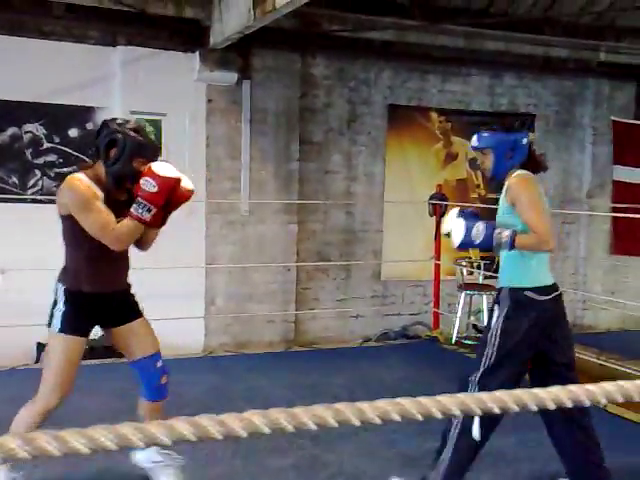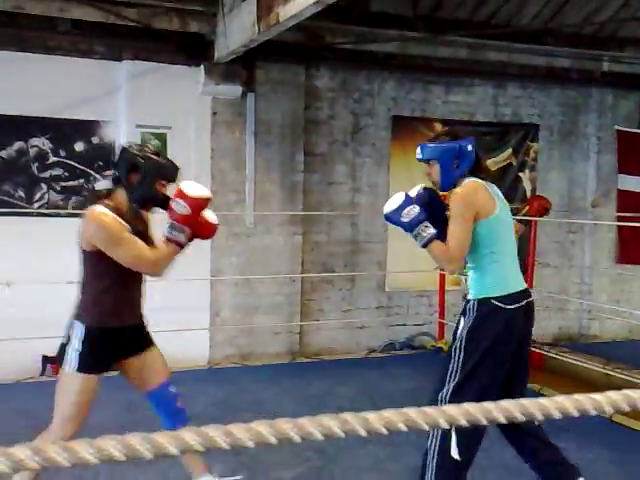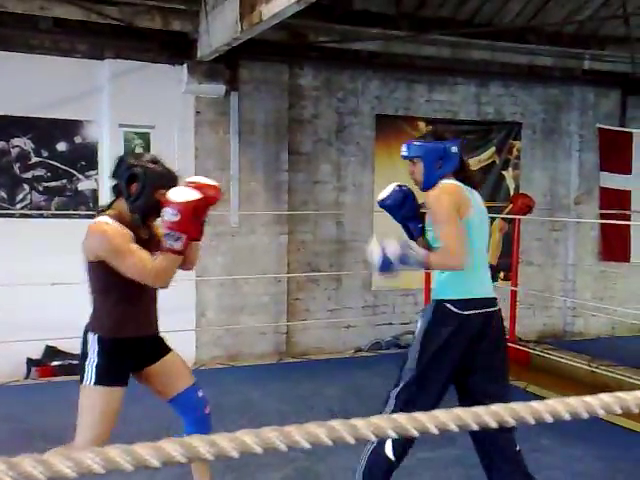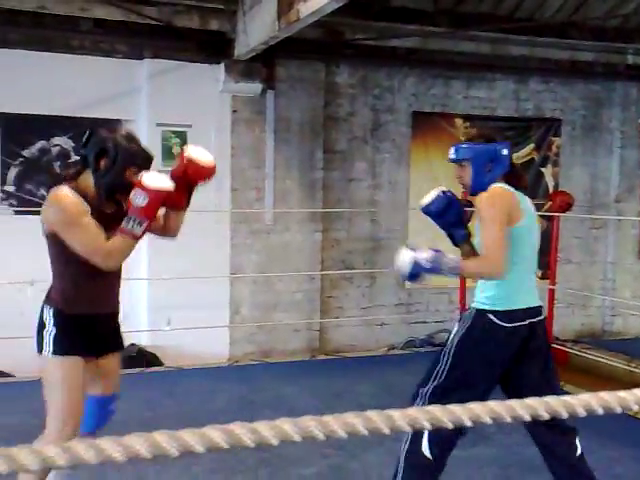
dt=0.4s
person 1, frame 1
left shoulder: (127, 188)
right shoulder: (78, 187)
left elbow: (143, 243)
right elbow: (116, 240)
left wrist: (164, 206)
right wrist: (149, 198)
left hip: (117, 297)
right hip: (77, 298)
left knee: (156, 374)
right knee: (50, 397)
left ankle: (149, 450)
person 1, frame 2
left shoulder: (138, 216)
right shoulder: (101, 220)
left elbow: (156, 261)
right elbow: (153, 266)
left wrist: (189, 225)
right wrist: (182, 224)
left hip: (131, 330)
right hip: (93, 334)
left knee: (173, 407)
right knee: (62, 432)
person 1, frame 3
left shoulder: (143, 226)
right shoulder: (104, 232)
left elbow: (188, 262)
right elbow: (158, 278)
left wrist: (195, 220)
right wrist: (178, 228)
left hip: (145, 339)
right hip: (107, 345)
left knee: (198, 410)
right knee: (86, 448)
person 1, frame 4
left shoulder: (118, 198)
right shoulder: (62, 201)
left elbow: (169, 230)
right elbow: (108, 258)
left wrist: (182, 186)
right wrist: (142, 211)
left hip: (104, 319)
right hip: (65, 322)
left knee: (102, 407)
right knee: (61, 430)
person 2, frame 1
left shoulder: (519, 182)
right shoulder: (523, 186)
left elbow: (546, 240)
left wrist: (492, 234)
right wrist: (482, 232)
left hip: (523, 300)
right hip: (545, 299)
left knee: (485, 390)
right knee: (559, 390)
person 2, frame 2
left shoulder: (465, 192)
right shoulder: (487, 190)
left elbow: (452, 260)
left wrist: (416, 224)
right wrist: (435, 220)
left hip: (491, 309)
right hip: (516, 305)
left knee: (456, 403)
right knee: (505, 401)
person 2, frame 3
left shoulder: (443, 194)
right shoulder: (470, 195)
left elbow: (454, 259)
left wrist: (404, 253)
right wrist: (411, 222)
left hip: (454, 312)
right hip: (487, 310)
left knee: (408, 404)
right knee: (488, 408)
person 2, frame 4
left shoulder: (493, 198)
right shoulder: (519, 199)
left elbow: (493, 269)
left wrist: (435, 262)
right wrist: (457, 230)
left hip: (494, 322)
right hip: (530, 319)
left knee: (433, 404)
right knee: (546, 418)
